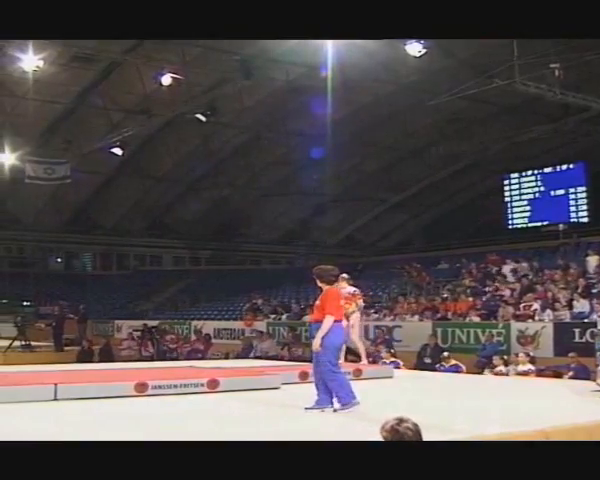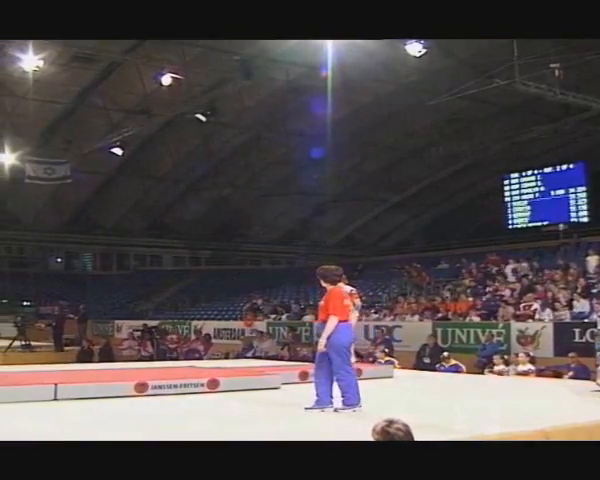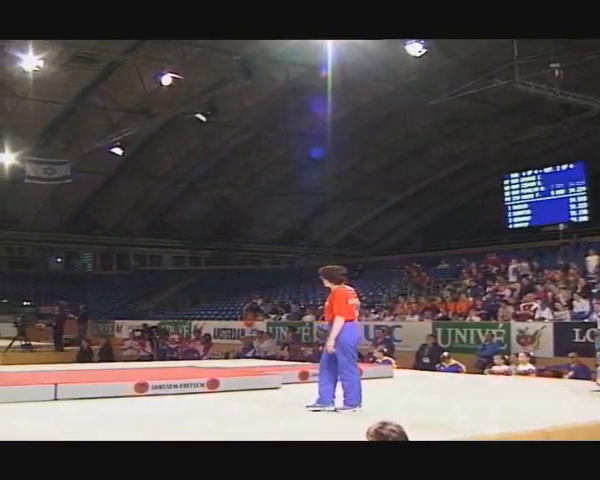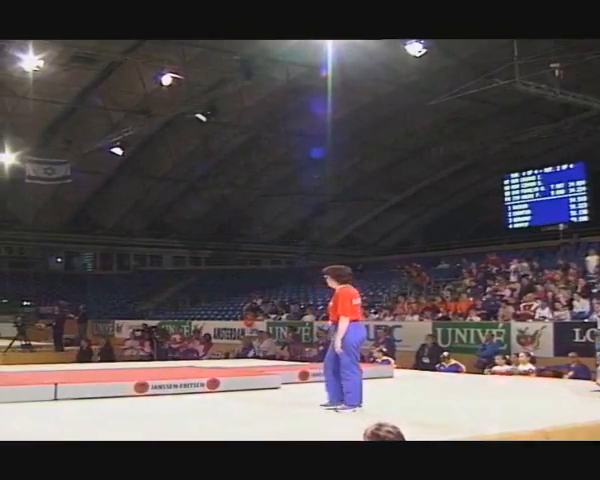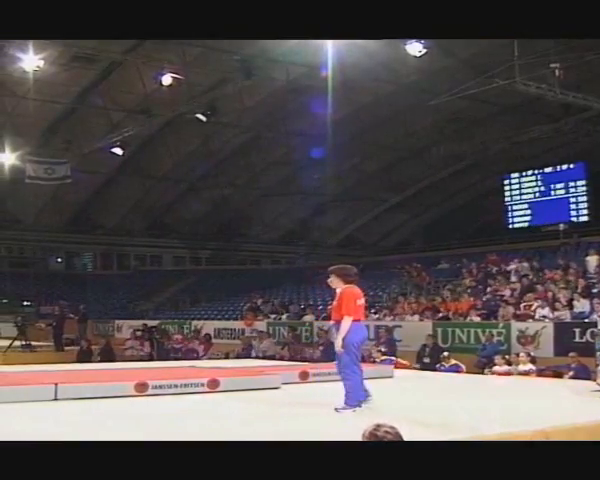
dt=0.2s
person 1, frame 1
left shoulder: (331, 292)
right shoulder: (329, 292)
left elbow: (330, 317)
left wrist: (318, 337)
left hip: (329, 333)
right hip: (326, 333)
left knee: (329, 368)
right knee: (320, 369)
left ankle: (348, 399)
right ankle: (324, 401)
person 1, frame 2
left shoulder: (335, 293)
right shoulder: (335, 292)
left elbow: (334, 318)
left wrist: (323, 337)
left hip: (337, 333)
right hip: (333, 333)
left knee: (342, 368)
right knee: (322, 368)
left ankle: (352, 402)
right ankle: (324, 401)
person 1, frame 3
left shoulder: (339, 293)
right shoulder: (343, 291)
left elbow: (340, 318)
left wrist: (331, 338)
left hip: (344, 332)
right hip: (342, 332)
left knee: (347, 368)
right knee: (327, 366)
left ankle: (353, 402)
right ankle: (325, 401)
person 1, frame 4
left shoulder: (343, 293)
right shoulder: (349, 291)
left elbow: (345, 318)
left wrist: (338, 339)
left hip: (348, 332)
right hip: (347, 331)
left knee: (348, 368)
right knee: (331, 365)
left ankle: (352, 402)
right ankle: (336, 399)
person 1, frame 5
left shoulder: (348, 292)
right shoulder: (353, 291)
left elbow: (348, 318)
left wrist: (339, 338)
left hip: (350, 332)
right hip: (353, 331)
left knee: (349, 367)
right knee: (347, 366)
left ankle: (352, 402)
right ankle: (362, 395)
